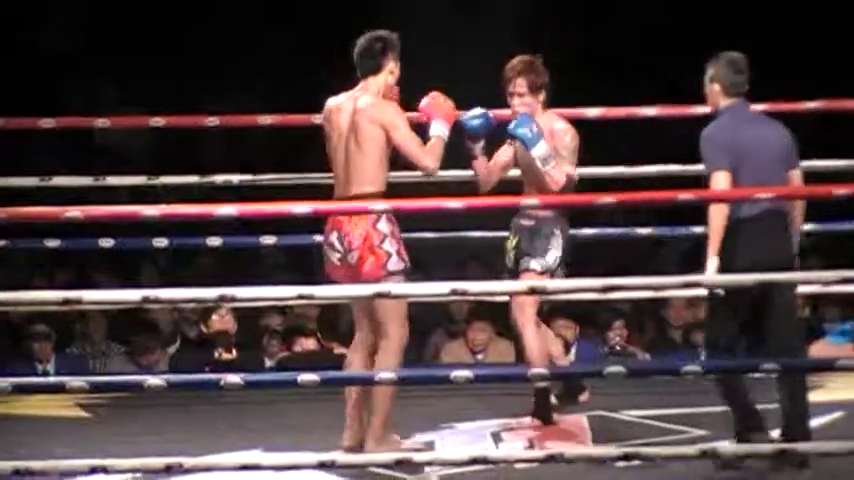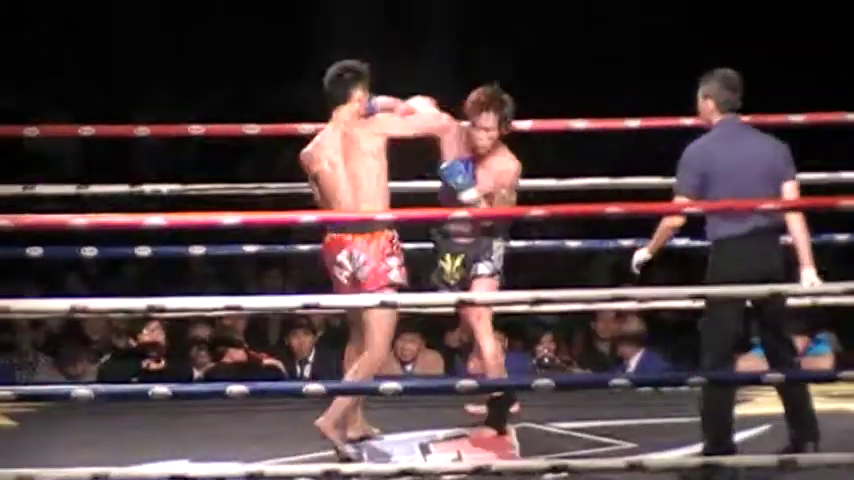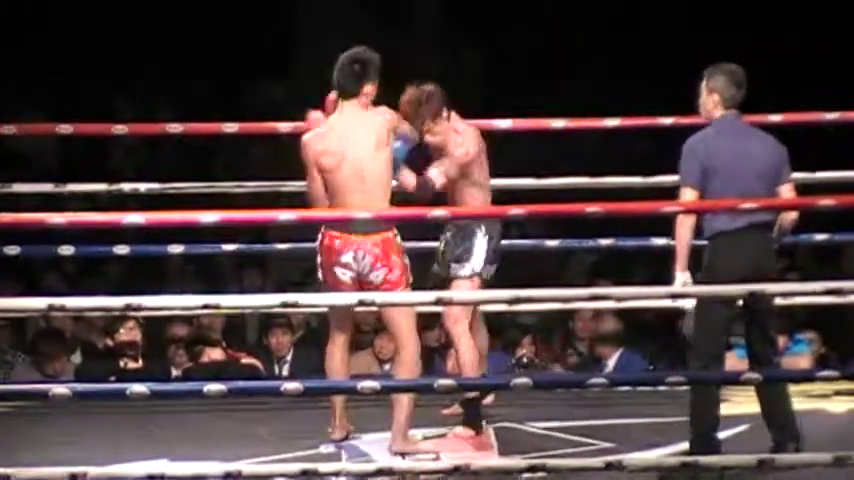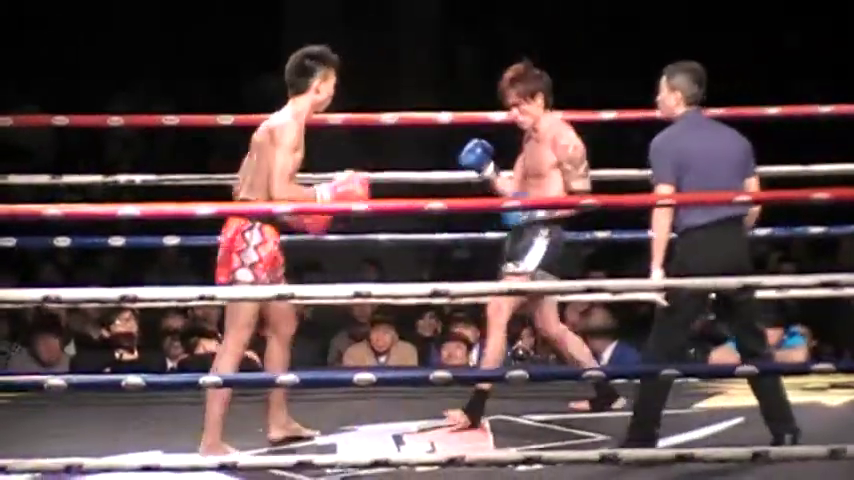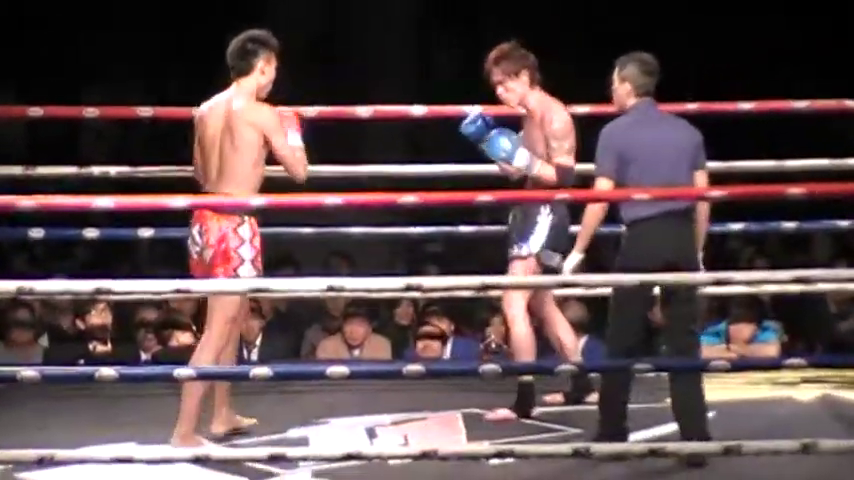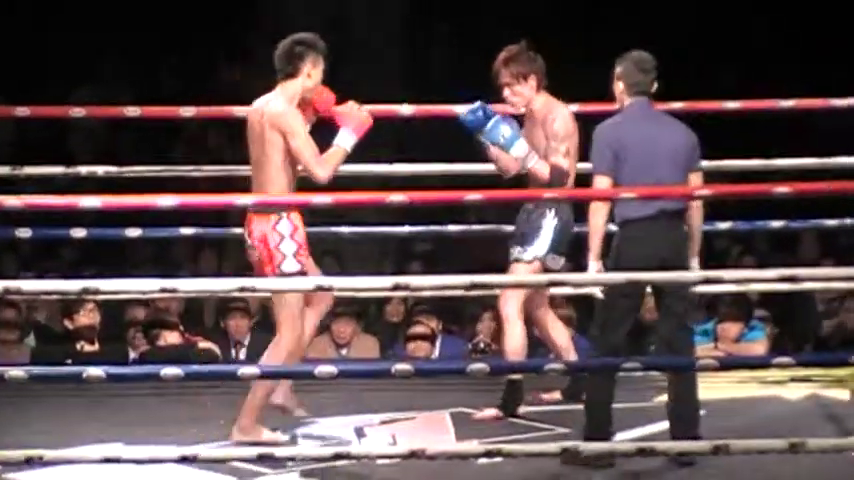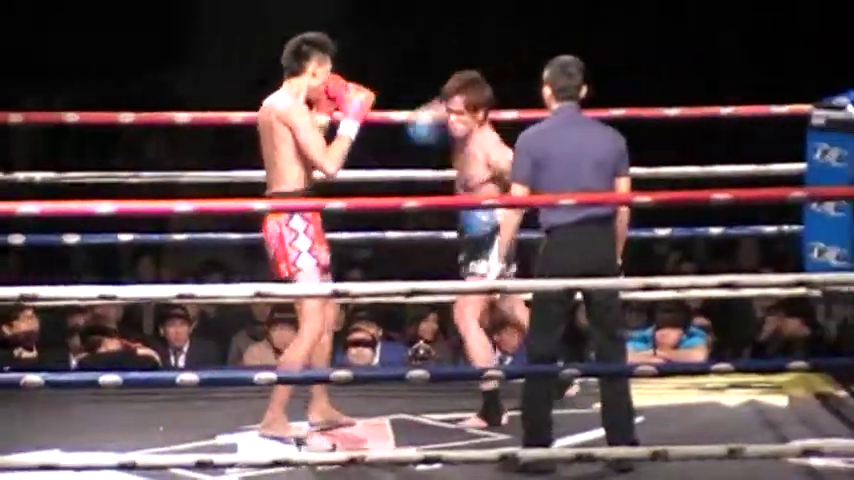
dt=0.5s
person 1, frame 1
left shoulder: (332, 106)
right shoulder: (384, 110)
right elbow: (428, 163)
right wrist: (440, 126)
left hip: (339, 226)
right hip: (372, 225)
left knee: (366, 333)
right knee: (395, 335)
left ankle: (353, 431)
right ankle: (376, 435)
person 1, frame 2
left shoulder: (310, 152)
right shoulder: (373, 128)
right elbow: (439, 124)
right wrist: (422, 109)
left hip: (338, 244)
right hip: (375, 242)
left knee: (364, 335)
right knee: (377, 349)
left ankle: (353, 420)
right ankle: (333, 418)
person 1, frame 3
left shoulder: (311, 141)
right shoulder: (382, 120)
left elbow: (318, 203)
right elbow: (400, 130)
left hip: (338, 244)
right hip: (378, 243)
left knee: (339, 334)
right knee: (407, 341)
left ankle: (338, 423)
right ankle: (400, 435)
person 1, frame 4
left shoulder: (277, 123)
right shoulder: (289, 128)
left elbow: (246, 184)
right elbow: (279, 193)
left wrist: (295, 215)
right wrist: (333, 193)
left hip: (255, 233)
right hip: (252, 233)
left knee: (285, 326)
right knee: (236, 341)
left ankle: (279, 422)
right ankle: (211, 439)
person 1, frame 5
left shoulder: (206, 110)
right shoulder: (260, 113)
right elbow: (299, 172)
right wrist: (292, 133)
left hip: (206, 221)
right hip: (234, 225)
left knee: (226, 324)
right knee: (218, 333)
left ankle: (222, 415)
right ankle: (186, 432)
person 1, frame 6
left shoulder: (261, 107)
right shoulder: (284, 112)
right elbow: (320, 172)
left wrist: (308, 119)
right wrist: (349, 133)
left hip: (264, 220)
right hip: (279, 222)
left knee: (320, 297)
right knee: (289, 334)
left ankle: (281, 386)
right ankle: (247, 424)
person 1, frame 7
left shoulder: (274, 104)
right shoulder: (291, 106)
right elbow: (329, 164)
left wrist: (332, 113)
right wrist: (352, 119)
left hip: (296, 218)
right hip: (293, 220)
left knee: (326, 313)
right knee: (313, 325)
left ankle: (320, 407)
right ankle: (274, 418)
person 2, frame 1
left shoulder: (717, 133)
right shoulder: (778, 130)
left elbow: (721, 197)
right elbow: (798, 196)
left wrist: (712, 255)
left hip: (742, 241)
right hip: (778, 239)
left knee: (723, 343)
right knee: (787, 345)
left ankle: (750, 434)
right ankle: (797, 437)
person 2, frame 2
left shoulder: (699, 151)
right shoulder: (774, 146)
left elbow: (677, 216)
right elbow: (793, 209)
left wrist: (648, 249)
right wrist: (807, 266)
left hip: (730, 257)
right hip: (770, 253)
left knee: (718, 358)
right knee: (781, 349)
right ankle: (805, 438)
person 2, frame 3
left shoulder: (699, 144)
right shoulder: (770, 145)
left elbow: (687, 212)
right elbow: (790, 211)
left wrist: (681, 268)
left hip: (723, 253)
right hip: (761, 253)
left knee: (706, 355)
right knee: (764, 351)
left ankle: (704, 449)
right ankle: (786, 440)
person 2, frame 4
left shoulder: (667, 141)
right shoulder: (736, 139)
left elbow: (664, 208)
right elbow: (754, 203)
left wrist: (657, 266)
left hip: (696, 249)
right hip: (735, 246)
left knee: (663, 347)
right knee: (752, 342)
left ankle: (641, 438)
right ankle: (784, 430)
person 2, frame 5
left shoulder: (615, 132)
right shoulder: (687, 131)
left elbow: (600, 200)
right elbow: (702, 199)
left wrist: (578, 250)
right wrist: (697, 251)
left hip: (642, 240)
right hip: (682, 238)
left knee: (624, 342)
right knee: (684, 341)
left ankle: (612, 436)
right ankle: (694, 436)
person 2, frame 6
left shoulder: (610, 131)
right shoulder: (683, 132)
left elbow: (601, 200)
right elbow: (695, 201)
left wrist: (594, 256)
right wrist: (693, 254)
left hip: (633, 239)
right hip: (674, 239)
left knee: (607, 343)
right knee: (679, 340)
left ankle: (598, 440)
right ankle: (685, 438)
person 2, frame 7
left shoulder: (533, 139)
right shoulder: (611, 138)
left elbow: (516, 206)
right elbow: (623, 207)
left wrist: (500, 258)
left hip: (560, 246)
right hip: (601, 244)
left knee: (542, 349)
right knee: (610, 346)
left ankle: (537, 448)
right ankle: (623, 445)
person 3, frame 1
left shoulder: (562, 132)
right shoulder: (517, 133)
left elbow: (564, 188)
right elbow: (485, 182)
left wrist: (537, 147)
right wrist: (476, 145)
left hip: (547, 228)
right hip: (523, 226)
left knee: (522, 314)
right knee: (526, 316)
left ankle: (542, 407)
person 3, frame 2
left shoulder: (508, 166)
right shoulder: (453, 134)
left elbow: (494, 221)
left wrist: (468, 192)
left hip: (483, 243)
right hip: (449, 241)
left knee: (480, 322)
right knee: (470, 321)
left ankle: (498, 414)
right ankle: (503, 396)
person 3, frame 3
left shoulder: (465, 144)
right shoulder: (446, 127)
left elbow: (426, 187)
left wrist: (391, 173)
left hip: (477, 231)
right hip: (460, 227)
left knee: (454, 320)
right knee: (468, 315)
left ankle: (471, 417)
right ankle: (480, 389)
person 3, frame 4
left shoulder: (564, 139)
right shoulder: (531, 138)
left elbow: (581, 198)
right elbow: (513, 190)
left wrist: (535, 209)
right wrist: (486, 169)
left hip: (543, 235)
right hip: (530, 235)
left knee: (497, 313)
right knee: (548, 324)
left ankle: (475, 409)
right ankle: (606, 390)
person 3, frame 5
left shoulder: (554, 115)
right shoulder: (530, 116)
left elbow: (565, 177)
right elbow: (515, 171)
left wrist: (522, 158)
right wrist: (485, 141)
left hip: (546, 214)
right hip: (531, 212)
left knee: (513, 303)
right knee: (542, 304)
left ankle: (524, 399)
person 3, frame 6
left shoulder: (557, 117)
right shoulder: (531, 118)
left elbow: (558, 179)
right elbow: (509, 169)
left wrist: (519, 148)
right wrist: (486, 135)
left hip: (549, 216)
right hip: (536, 214)
left knee: (509, 304)
right knee: (536, 306)
left ankle: (511, 399)
person 3, frame 7
left shoulder: (495, 151)
right shoulder: (455, 123)
right elbow: (425, 117)
left wrist: (493, 218)
right wrist: (427, 118)
left hip: (498, 238)
right hip: (476, 235)
left knee: (465, 318)
right knee: (514, 311)
left ankle: (493, 409)
